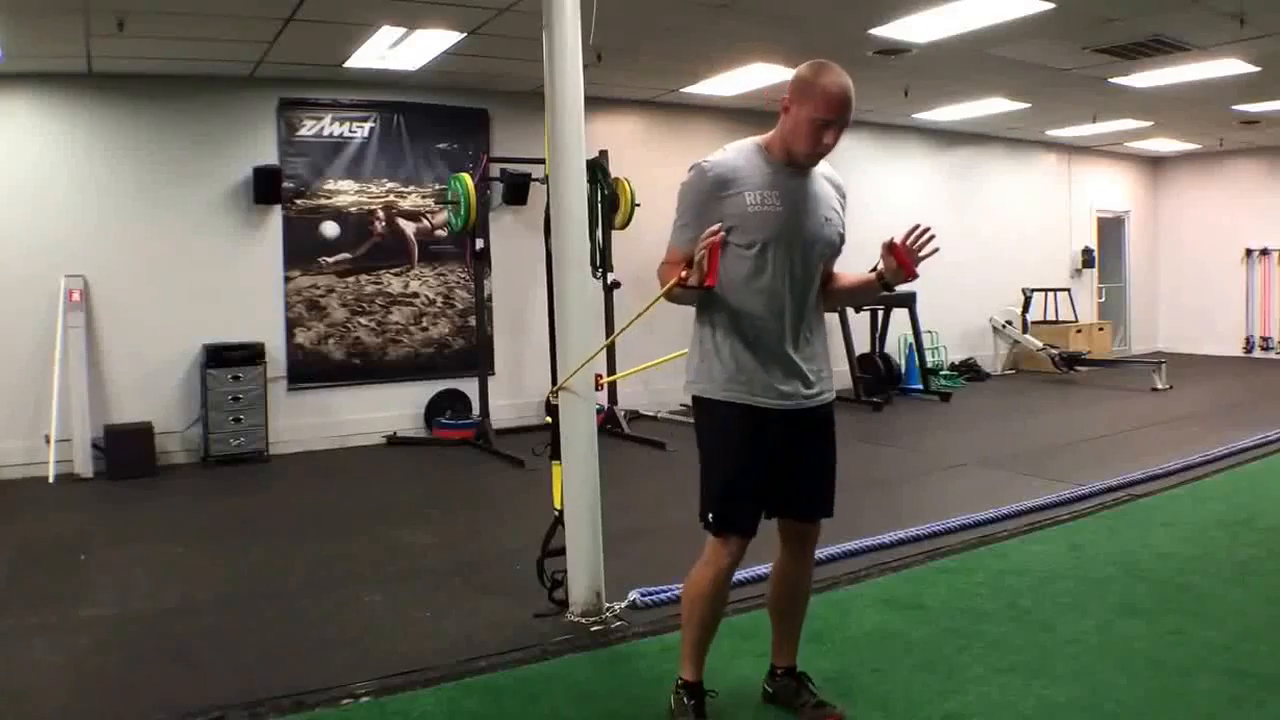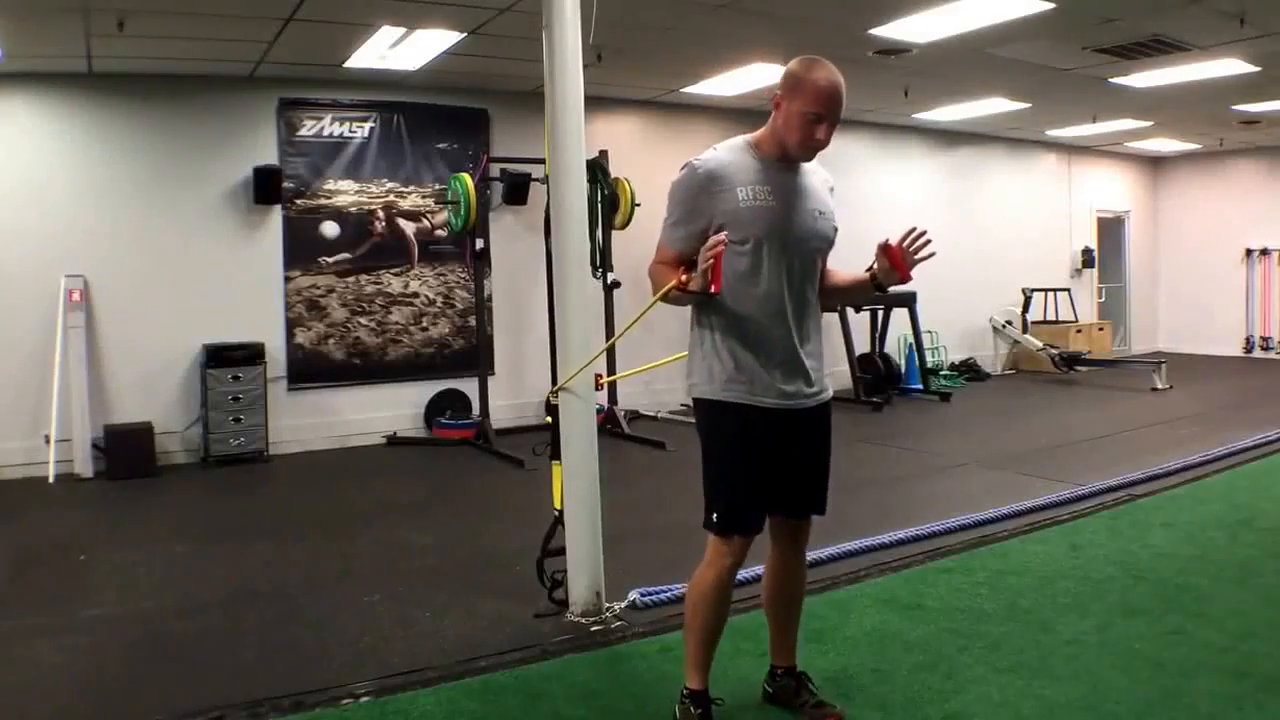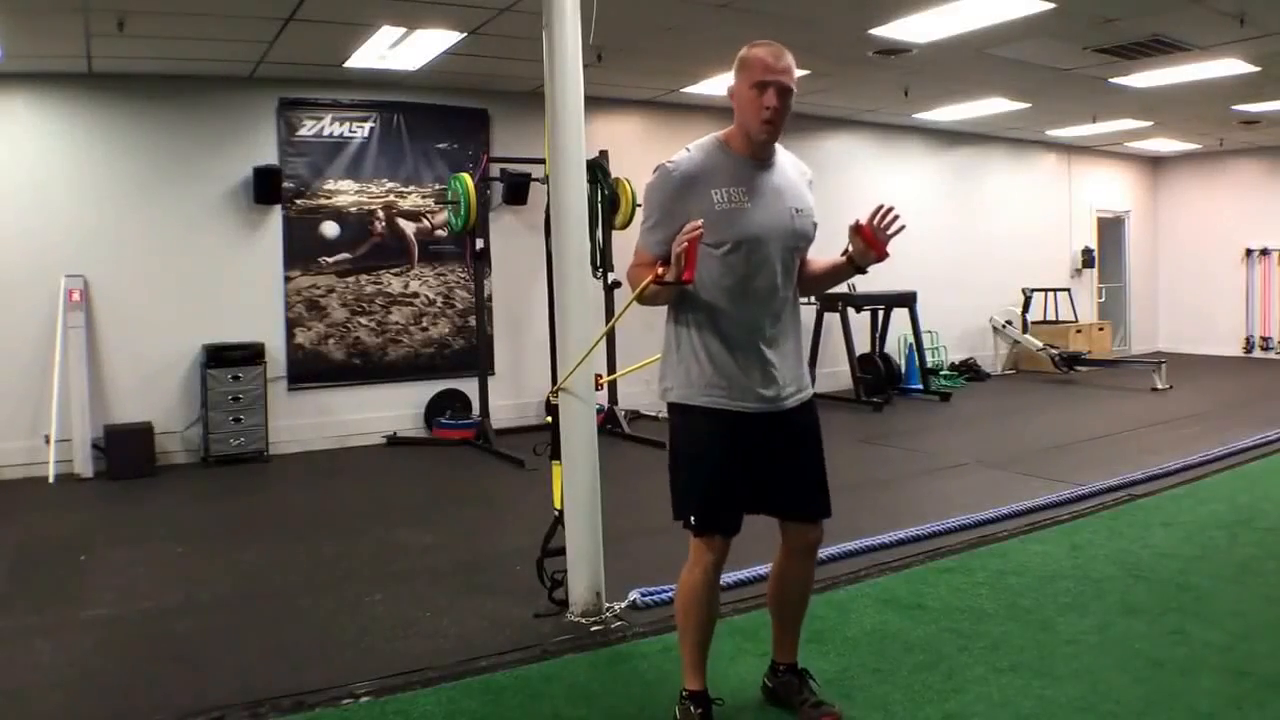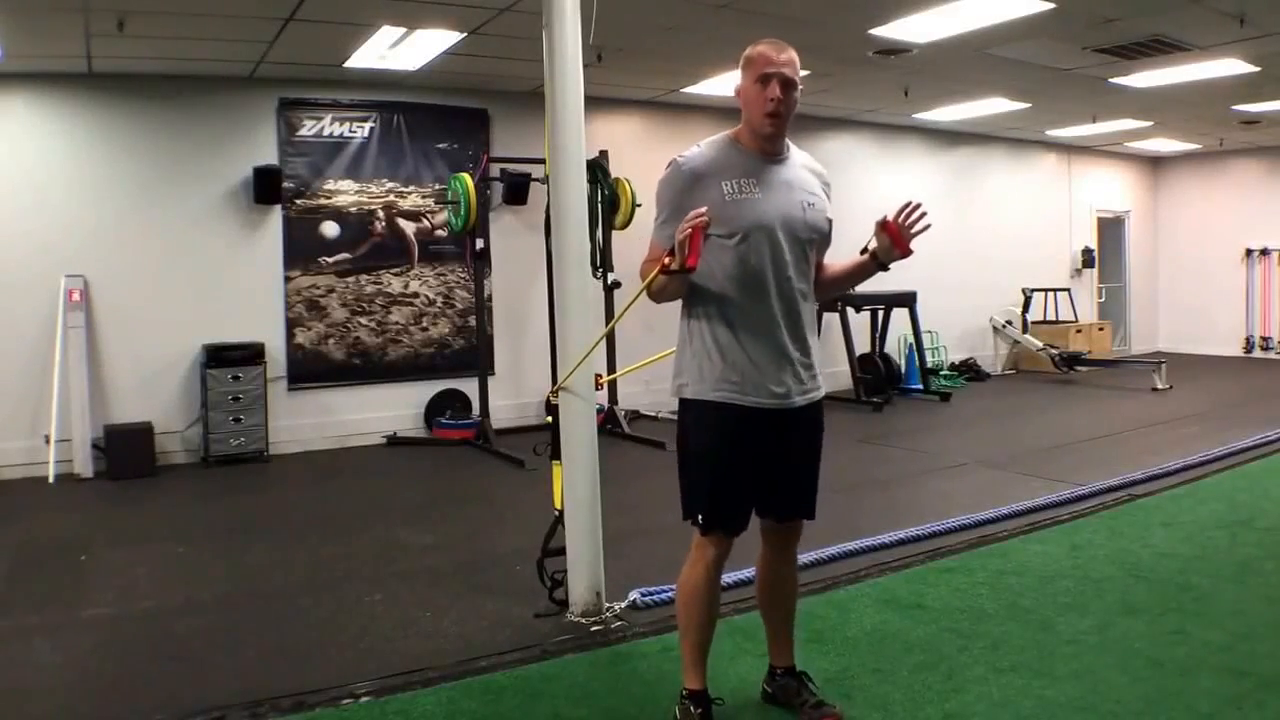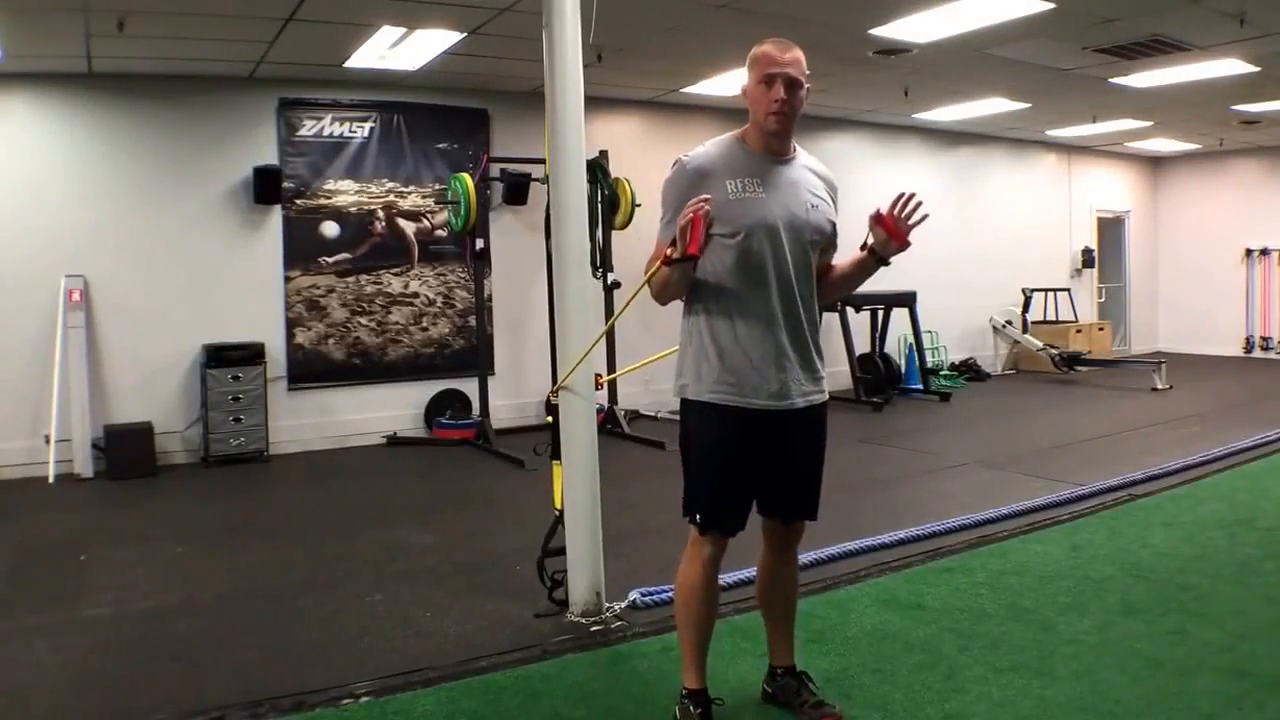
dt=0.4s
person 1, frame 1
left shoulder: (831, 189)
right shoulder: (718, 175)
right elbow: (670, 276)
left wrist: (882, 279)
right wrist: (694, 280)
left hip: (808, 394)
right hip: (732, 394)
left knee: (802, 537)
right knee: (727, 544)
person 1, frame 2
left shoulder: (820, 185)
right shoulder: (709, 174)
right elbow: (662, 273)
left wrist: (876, 279)
right wrist: (694, 284)
left hip: (805, 392)
right hip: (733, 393)
left knee: (793, 537)
right knee: (729, 544)
person 1, frame 3
left shoulder: (798, 176)
right shoulder: (683, 174)
right elbow: (640, 280)
left wrist: (853, 260)
right wrist: (674, 276)
left hip: (788, 393)
right hip: (710, 397)
left knee: (805, 534)
right knee: (711, 546)
person 1, frame 4
left shoulder: (812, 176)
right shoulder: (694, 170)
right elbow: (655, 283)
left wrist: (875, 258)
right wrist: (679, 264)
left hip: (798, 391)
right hip: (719, 393)
left knee: (784, 536)
right knee: (713, 540)
person 1, frame 5
left shoulder: (820, 180)
right shoulder: (699, 169)
right elbow: (661, 288)
left wrist: (875, 253)
right wrist: (679, 256)
left hip: (800, 393)
right hip: (720, 394)
left knee: (785, 535)
right knee: (709, 539)
